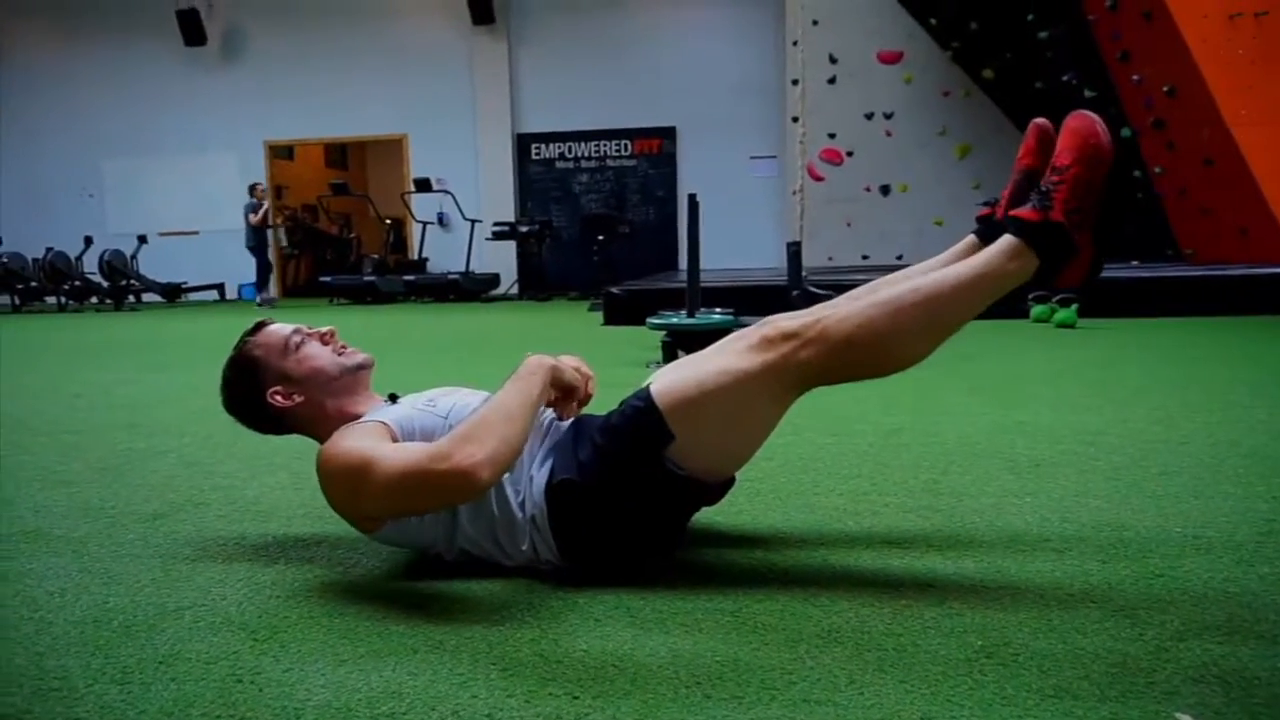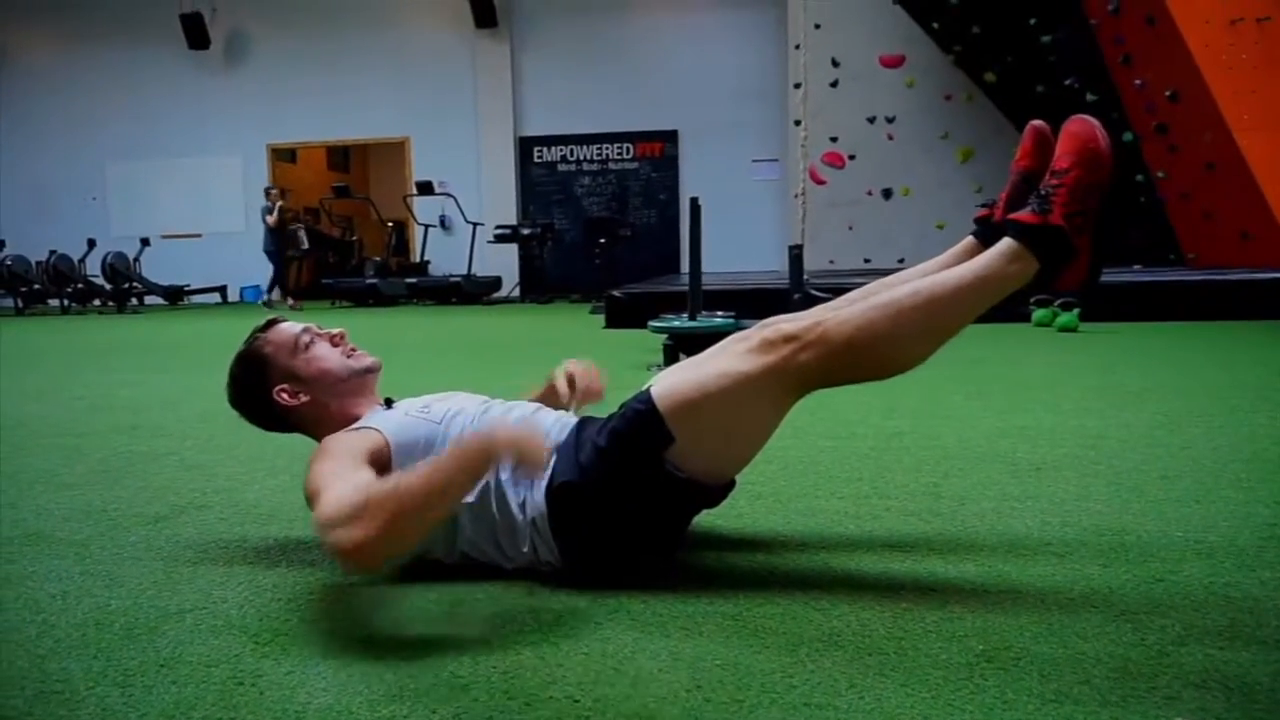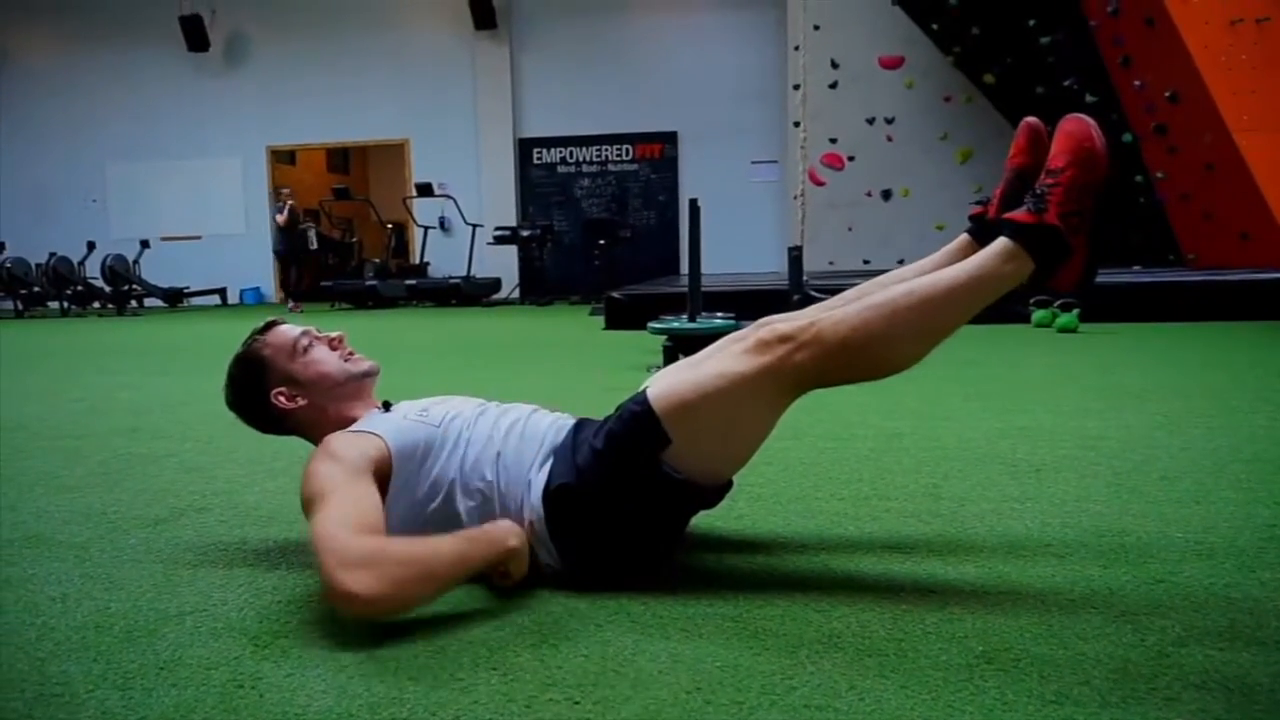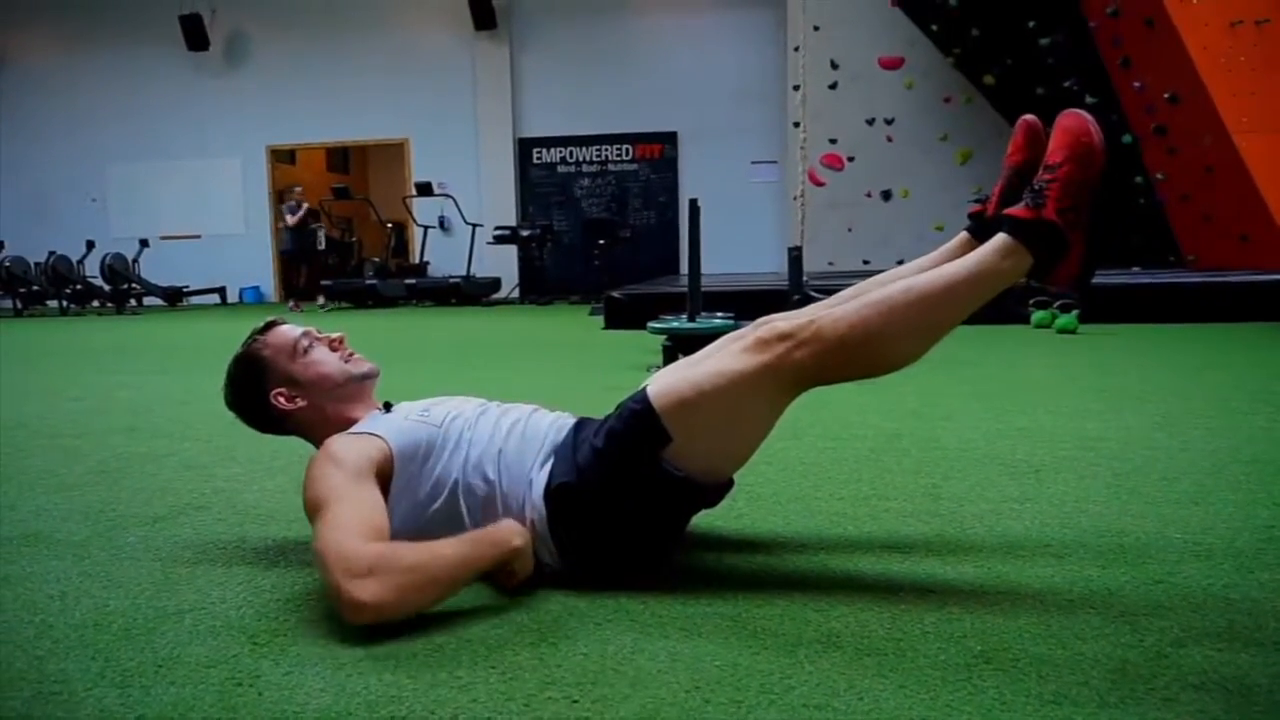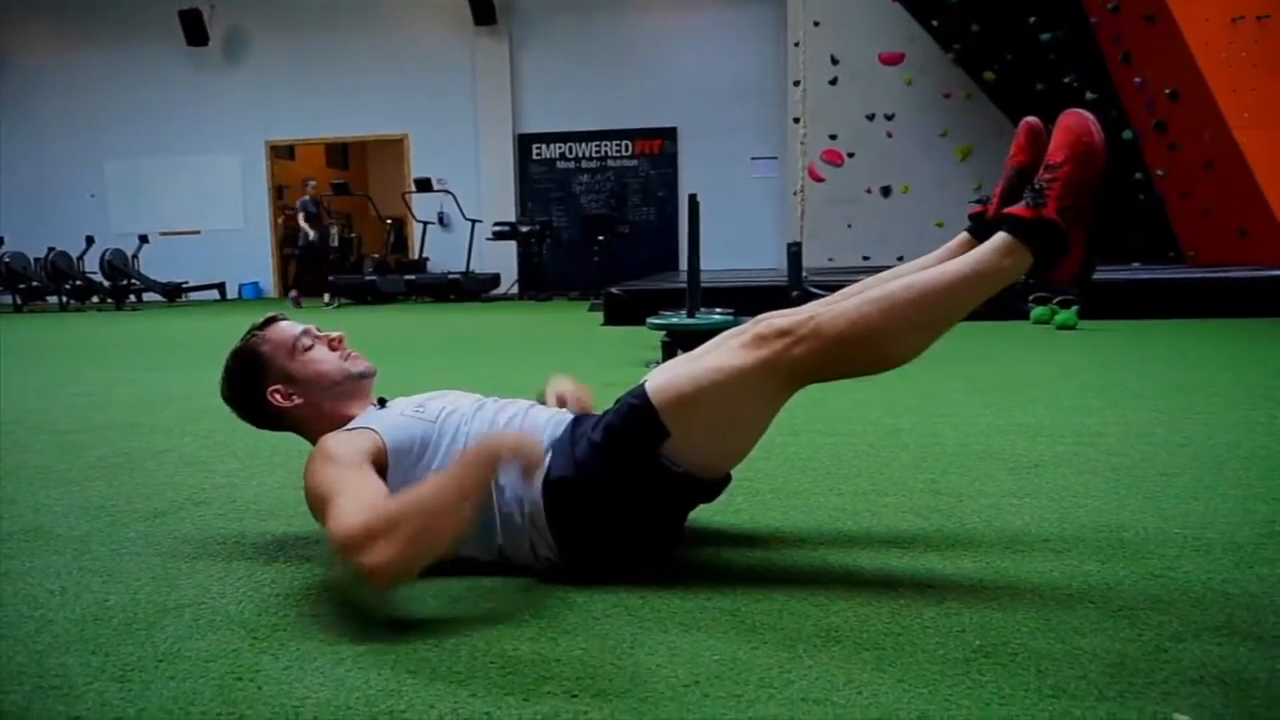
dt=0.2s
person 1, frame 1
left shoulder: (399, 415)
right shoulder: (348, 457)
right elbow: (467, 468)
left wrist: (554, 382)
right wrist: (534, 369)
left hip: (596, 463)
right hip: (591, 500)
left knee: (786, 333)
right knee: (794, 346)
left ankle: (998, 239)
right ankle: (1032, 246)
person 1, frame 2
left shoulder: (400, 421)
right shoulder: (341, 457)
right elbow: (358, 539)
left wrist: (559, 388)
right wrist: (486, 442)
left hip: (599, 467)
right hip: (592, 504)
left knee: (786, 334)
right knee: (794, 348)
left ankle: (993, 240)
right ankle: (1030, 250)
person 1, frame 3
left shoulder: (400, 426)
right shoulder: (342, 459)
right elbow: (356, 581)
left wrist: (539, 466)
right wrist: (491, 540)
left hip: (594, 466)
right hip: (590, 502)
left knee: (784, 331)
right knee: (788, 349)
left ankle: (988, 240)
right ankle: (1028, 248)
person 1, frame 4
left shoulder: (402, 427)
right shoulder: (344, 462)
right elbow: (364, 589)
right wrist: (497, 540)
left hip: (597, 466)
right hip: (592, 503)
left knee: (787, 332)
right knee: (791, 346)
left ankle: (987, 238)
right ankle: (1025, 245)
person 1, frame 5
left shoulder: (398, 422)
right shoulder: (340, 455)
right elbow: (377, 556)
left wrist: (556, 392)
right wrist: (493, 451)
left hip: (595, 458)
right hip: (591, 495)
left knee: (786, 329)
right knee: (788, 342)
left ankle: (991, 234)
right ankle: (1026, 244)
